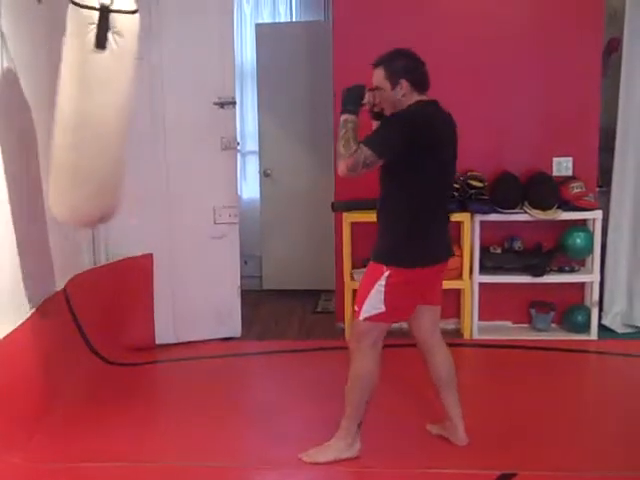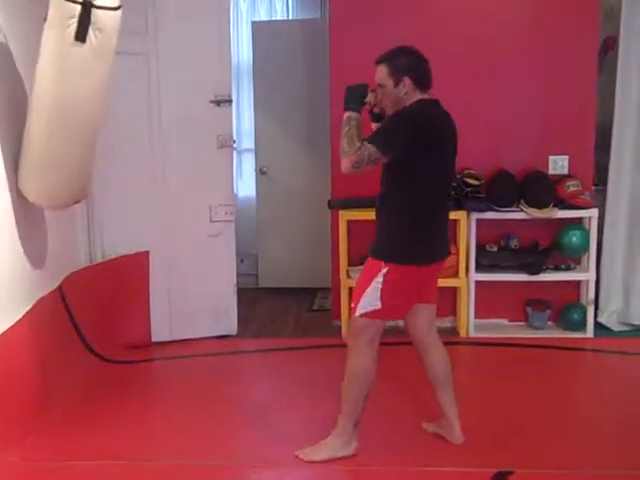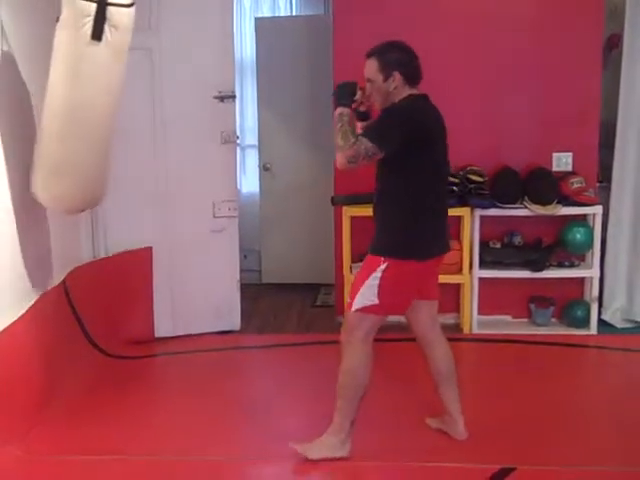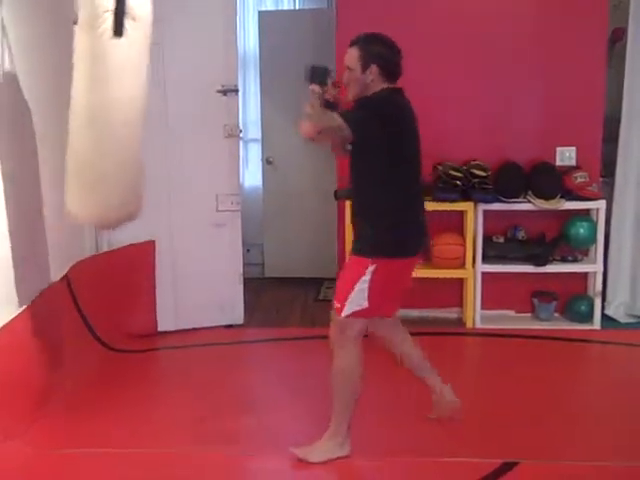
dt=0.2s
person 1, frame 1
left shoulder: (407, 121)
right shoulder: (439, 119)
left elbow: (347, 166)
left wrist: (349, 114)
right wrist: (380, 118)
left hip: (401, 253)
right hip: (431, 249)
left knee: (363, 340)
right knee: (429, 336)
left ankle: (346, 439)
right ankle: (455, 425)
person 1, frame 2
left shoulder: (411, 119)
right shoulder: (437, 119)
left elbow: (351, 163)
left wrist: (351, 112)
right wrist: (379, 121)
left hip: (400, 251)
right hip: (426, 247)
left knee: (362, 337)
right knee: (425, 334)
left ankle: (343, 437)
right ankle: (451, 423)
person 1, frame 3
left shoulder: (404, 116)
right shoulder: (422, 113)
left elbow: (347, 158)
right elbow: (376, 151)
left wrist: (341, 108)
right wrist: (362, 123)
left hip: (400, 247)
right hip: (424, 242)
left knee: (356, 334)
right knee: (428, 331)
left ankle: (337, 437)
right ankle: (455, 420)
person 1, frame 4
left shoulder: (379, 107)
right shoulder: (387, 108)
left elbow: (311, 130)
right elbow: (348, 141)
left wrist: (315, 92)
right wrist: (334, 102)
left hip: (385, 246)
right hip: (391, 237)
left knee: (343, 335)
right knee: (383, 326)
left ankle: (337, 439)
right ankle: (442, 393)
